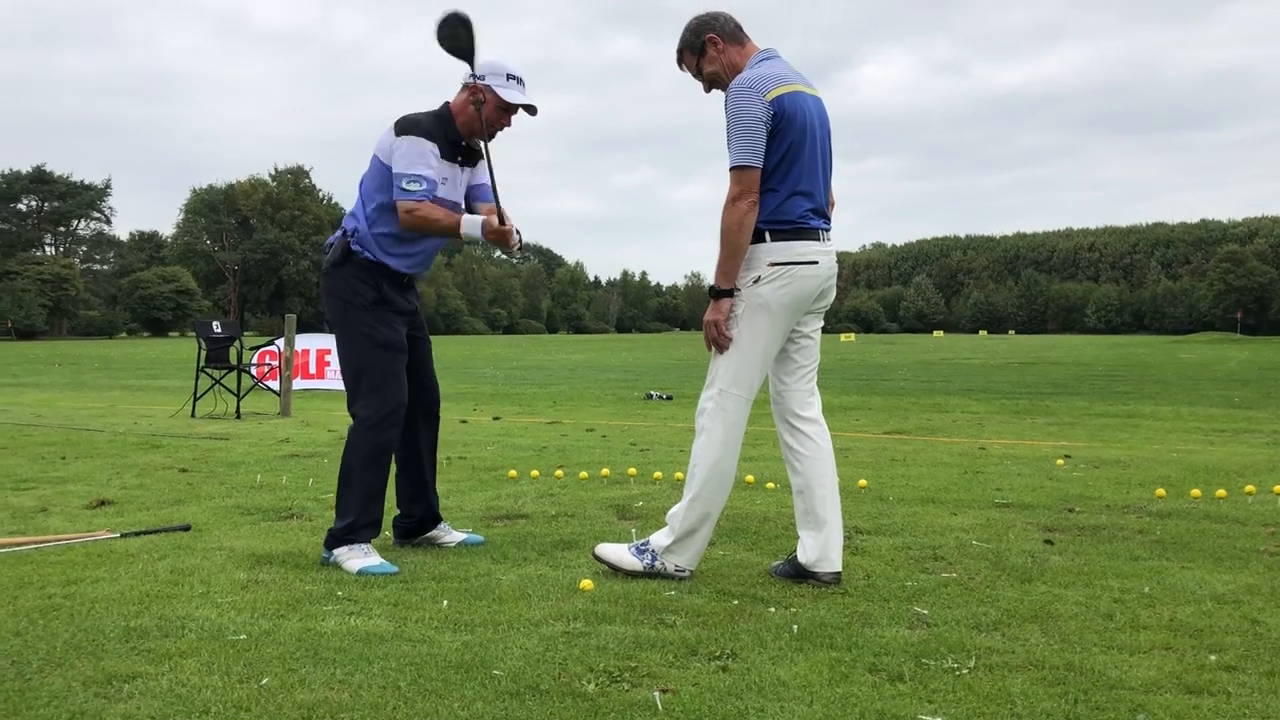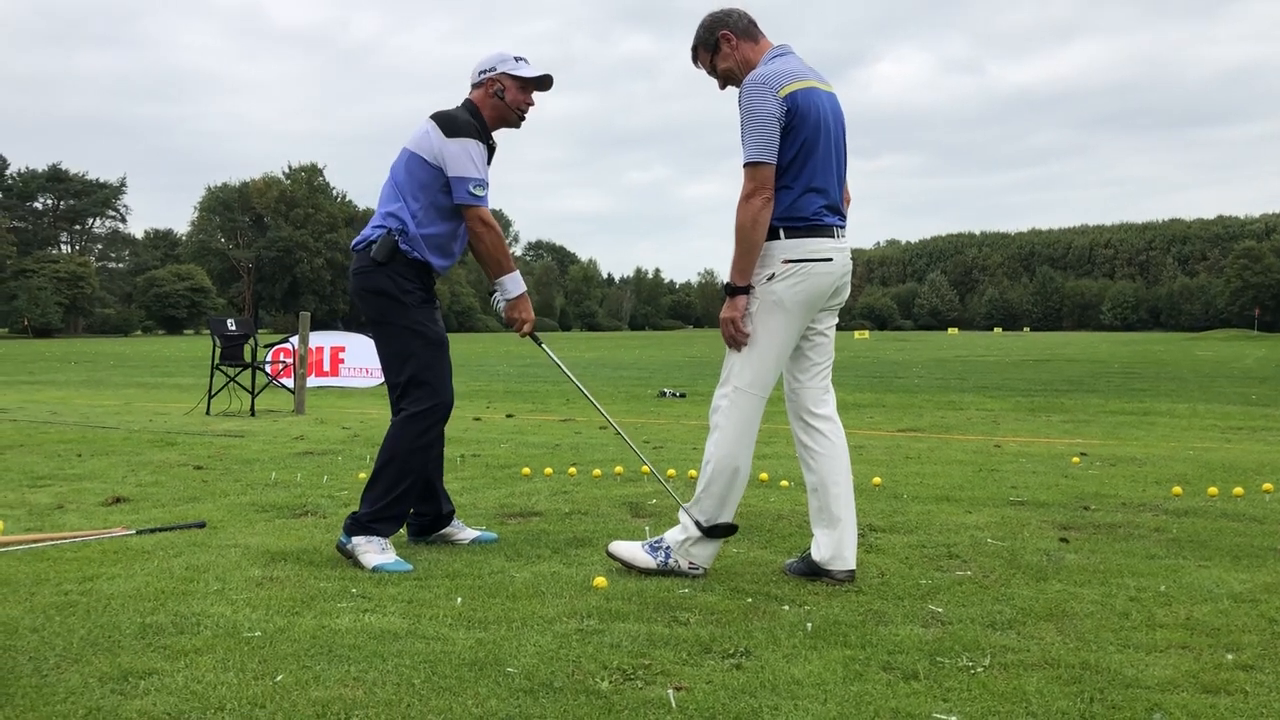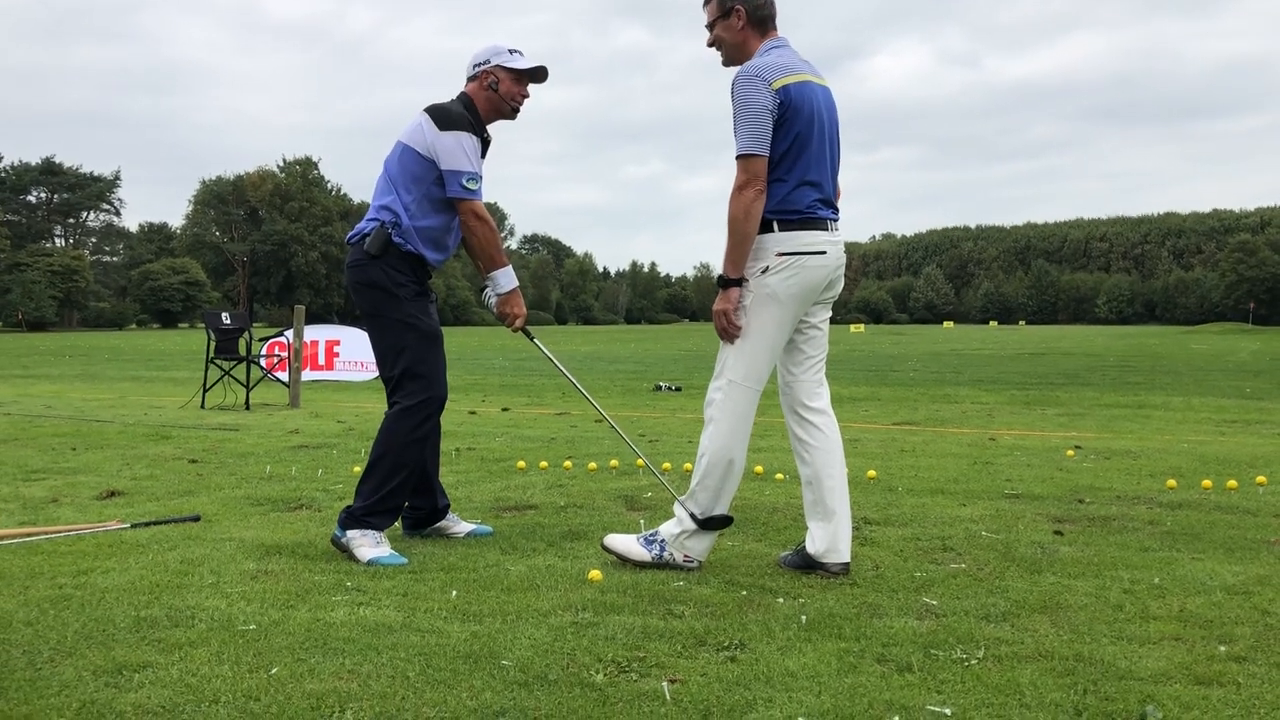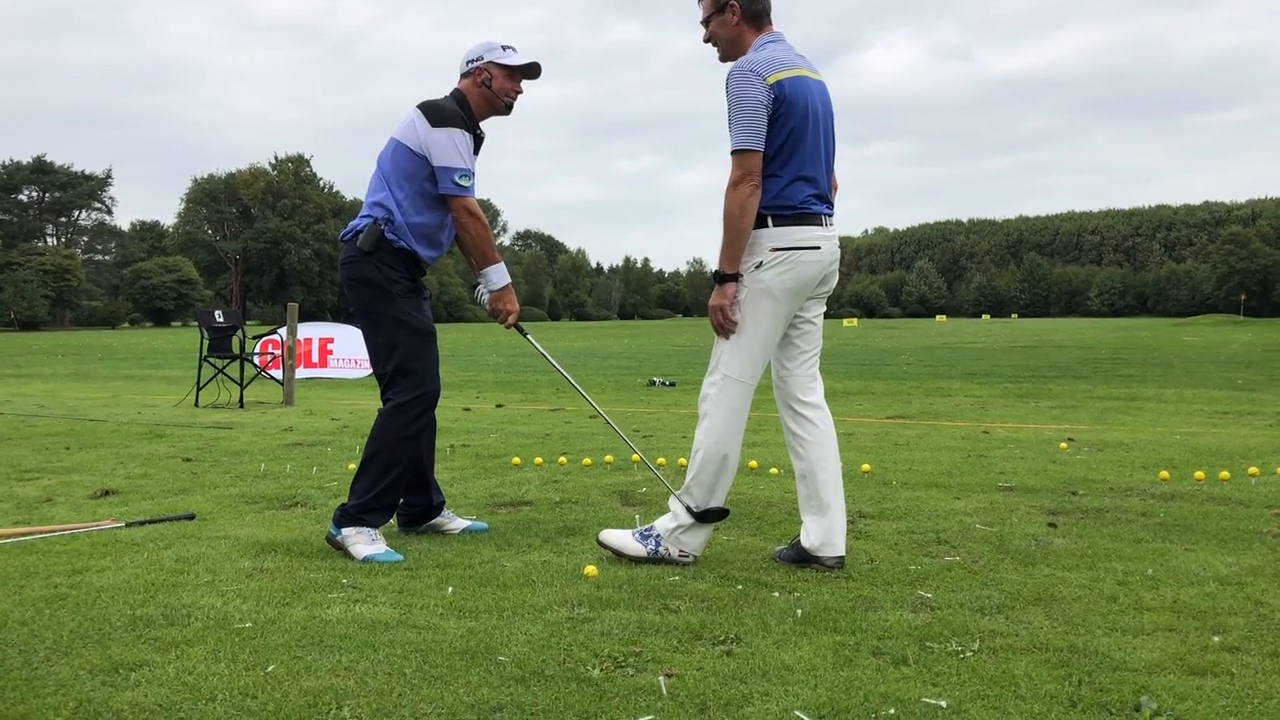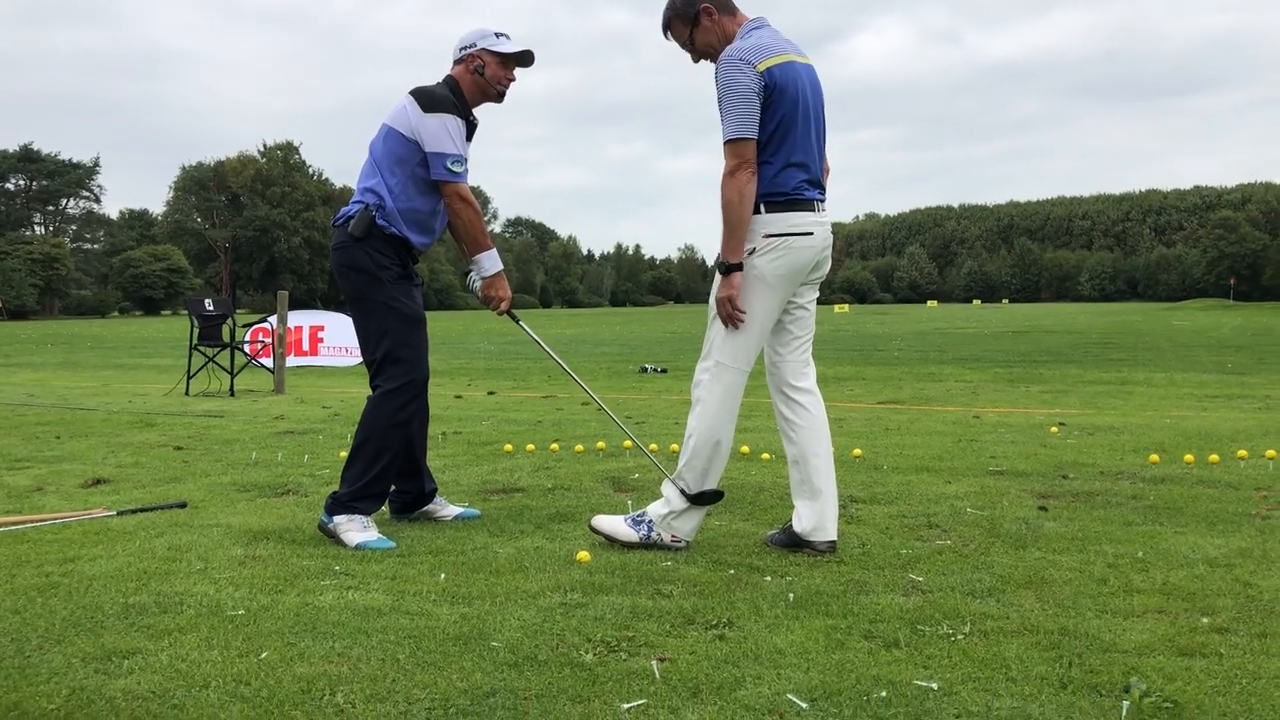
dt=0.5s
person 1, frame 1
left shoulder: (749, 89)
right shoulder: (804, 87)
left elbow: (745, 198)
left wrist: (721, 292)
left hip: (774, 263)
right hip: (818, 261)
left knee: (723, 407)
right knee: (800, 409)
left ankle: (674, 550)
right ankle: (820, 554)
person 1, frame 2
left shoulder: (763, 84)
right shoulder: (819, 84)
left elbow: (759, 195)
left wrist: (737, 289)
left hip: (788, 259)
right hip: (832, 258)
left knee: (737, 404)
right knee: (815, 406)
left ankle: (689, 547)
right ankle: (834, 551)
person 1, frame 3
left shoulder: (756, 77)
right shoulder: (813, 77)
left elbow: (750, 187)
left wrist: (729, 281)
left hip: (780, 253)
right hip: (824, 251)
left knee: (731, 398)
right knee: (808, 399)
left ankle: (684, 540)
right ankle: (829, 545)
person 1, frame 4
left shoulder: (751, 71)
right shoulder: (809, 72)
left elbow: (746, 182)
left wrist: (725, 277)
left hip: (775, 247)
right hip: (819, 246)
left knee: (725, 392)
right knee: (803, 394)
left ankle: (679, 536)
right ankle: (824, 538)
person 1, frame 5
left shoulder: (738, 60)
right shoulder: (795, 56)
left elbow: (741, 170)
left wrist: (731, 268)
left hip: (770, 234)
right hip: (813, 231)
left knee: (719, 378)
right knee: (795, 379)
left ankle: (671, 520)
right ankle: (816, 523)
person 2, frame 1
left shoulder: (471, 156)
right shoulder: (417, 134)
left elbow: (484, 214)
right elbow: (412, 215)
left wrist: (502, 229)
right wrist: (472, 226)
left hip: (395, 285)
right hip: (359, 279)
left knee: (420, 403)
right knee: (382, 405)
left ankle: (419, 520)
right ankle: (349, 538)
person 2, frame 2
left shoulder: (466, 137)
right shoulder: (459, 131)
left elbow: (475, 230)
right elbow: (481, 224)
left wrist: (505, 291)
right wrist: (515, 290)
left hip: (400, 276)
right hip: (393, 274)
left knee: (425, 399)
right knee: (427, 399)
left ankle: (431, 517)
right ankle: (367, 529)
person 2, frame 3
left shoulder: (464, 130)
right shoulder: (452, 123)
left elbow: (466, 222)
right elbow: (474, 217)
left wrist: (496, 287)
right wrist: (508, 285)
left hip: (401, 270)
right hip: (387, 266)
left knee: (424, 392)
right knee: (419, 393)
left ankle: (425, 511)
right ankle: (361, 523)
person 2, frame 4
left shoulder: (457, 127)
right shoulder: (445, 120)
left elbow: (459, 219)
right elbow: (466, 213)
left wrist: (489, 283)
right wrist: (500, 282)
left hip: (396, 266)
right hip: (381, 263)
left knee: (418, 389)
right knee: (412, 390)
left ankle: (421, 508)
right ankle: (356, 521)
person 2, frame 5
left shoulder: (451, 114)
right shoulder: (436, 105)
left elbow: (452, 205)
right elbow: (459, 199)
left wrist: (483, 271)
right wrist: (492, 269)
left hip: (389, 254)
right hip: (371, 250)
left knee: (410, 377)
right knee: (401, 377)
left ankle: (413, 494)
right ankle: (348, 508)
